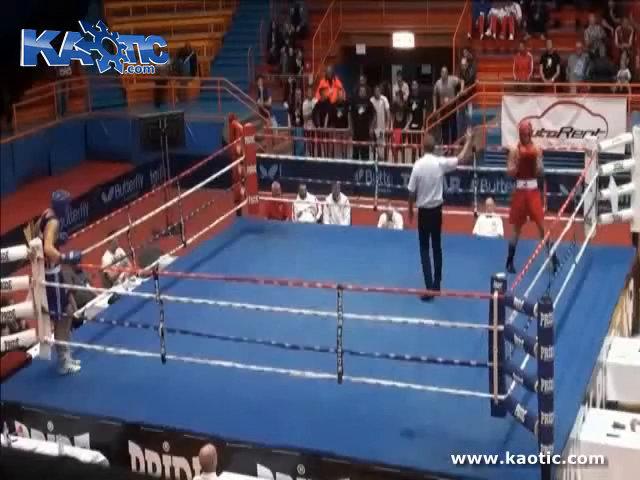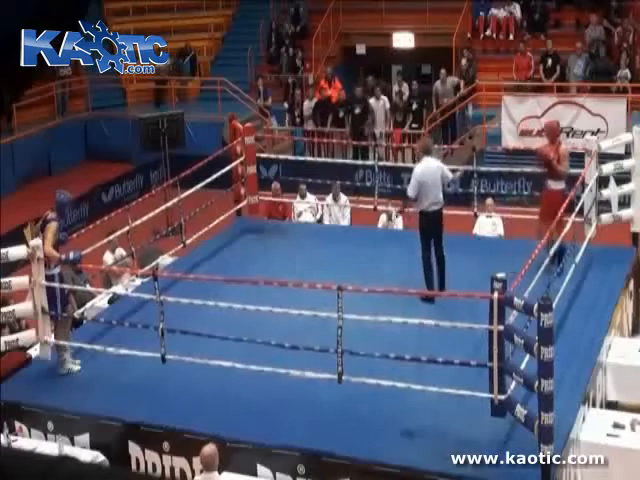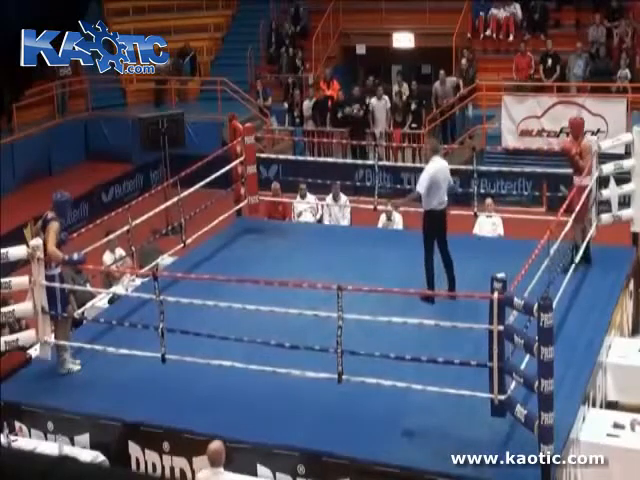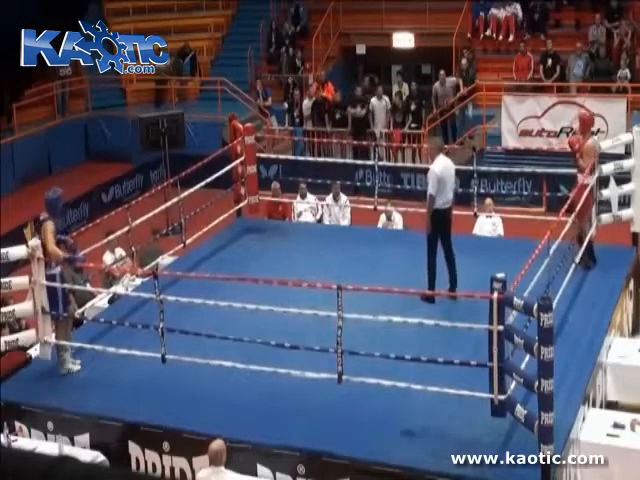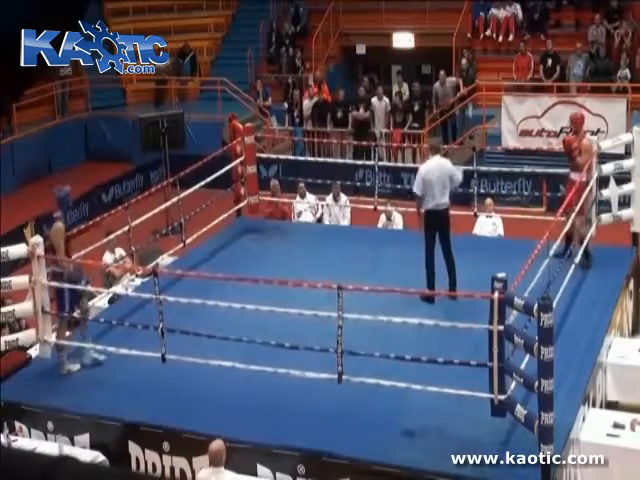
dt=0.5s
person 1, frame 1
left shoulder: (47, 215)
right shoulder: (53, 222)
left elbow: (37, 228)
right elbow: (48, 248)
right wrist: (66, 257)
left hip: (53, 271)
right hip: (51, 273)
left knee: (68, 311)
right knee: (60, 318)
left ankle: (66, 355)
right ankle: (63, 362)
person 1, frame 2
left shoulder: (49, 216)
right shoulder: (53, 223)
left elbow: (38, 231)
right elbow: (47, 250)
right wrist: (66, 258)
left hip: (53, 272)
right hip: (51, 274)
left knee: (68, 311)
right knee: (60, 318)
left ankle: (66, 355)
right ankle: (63, 363)
person 1, frame 3
left shoulder: (48, 217)
right shoulder: (55, 223)
left elbow: (37, 229)
right elbow: (51, 250)
right wrist: (69, 259)
left hip: (53, 272)
right hip: (52, 274)
left knee: (67, 313)
right knee: (60, 318)
left ankle: (66, 356)
right ankle: (63, 363)
person 1, frame 4
left shoulder: (45, 219)
right shoulder: (48, 224)
right elbow: (52, 249)
left wrist: (67, 242)
right wrist: (70, 257)
left hip: (55, 272)
right hip: (53, 274)
left knee: (69, 311)
right knee: (61, 319)
left ankle: (67, 356)
right ankle: (63, 363)
person 1, frame 5
left shoulder: (60, 221)
right shoulder: (59, 226)
right elbow: (61, 258)
left wrist: (75, 271)
right wrist: (72, 275)
left hip: (67, 271)
right hip: (63, 274)
left knee: (84, 307)
right knee: (65, 318)
left ankle: (88, 353)
right ankle: (64, 363)
person 2, frame 1
left shoulder: (418, 165)
right shoulder: (440, 162)
left elbow: (412, 192)
right elbow: (461, 159)
left wrist: (410, 209)
right wrist: (468, 140)
left hip: (423, 211)
right hip: (436, 209)
left knee: (424, 249)
right knee: (437, 247)
left ankle: (429, 288)
right ankle: (436, 284)
person 2, frame 2
left shoulder: (419, 169)
right shoulder: (438, 164)
left elbow: (411, 195)
right elbow: (449, 178)
left wrist: (402, 208)
left hip: (426, 214)
right hip: (438, 211)
left knee: (426, 253)
right knee: (439, 249)
left ankle: (430, 292)
right ankle: (442, 285)
person 2, frame 3
left shoulder: (430, 169)
right shoulder: (444, 165)
left elbow: (418, 192)
left wrist: (401, 202)
left hip: (431, 213)
right hip: (442, 211)
left knee: (429, 253)
right knee: (444, 250)
left ankle: (430, 292)
right ankle: (452, 288)
person 2, frame 4
left shoulder: (435, 168)
right shoulder: (450, 163)
left elbow: (432, 196)
left wrist: (428, 219)
left hip: (437, 212)
right hip: (447, 211)
left knee: (432, 252)
right knee: (448, 249)
left ankle: (431, 292)
right ankle: (453, 288)
person 2, frame 5
left shoulder: (424, 168)
right shoulder: (447, 164)
left elbow: (418, 195)
right elbow: (457, 182)
left wrist: (419, 213)
right wrist: (459, 172)
left hip: (430, 213)
right hip: (444, 211)
left knee: (430, 253)
right knee: (447, 250)
left ankle: (430, 292)
right ankle: (453, 289)
person 3, frame 1
left shoulder: (537, 150)
right shoulder: (514, 150)
left elbow: (540, 172)
right elbow: (510, 172)
left wrist: (535, 160)
right wrist: (518, 161)
left hip: (533, 190)
right hip: (520, 191)
left knee: (542, 225)
right knee: (516, 228)
left ankle: (553, 259)
right ankle: (510, 262)
person 3, frame 2
left shoulder: (562, 150)
right shoulder: (547, 147)
left elbow: (564, 172)
left wrist: (553, 162)
right wrist: (543, 160)
left hip: (558, 190)
right hip: (548, 189)
left knee: (557, 226)
right knee: (544, 226)
left ankle: (559, 261)
right ankle: (559, 254)
person 3, frame 3
left shoulder: (585, 144)
right shoulder: (575, 142)
left elbow: (587, 167)
left wrist: (575, 156)
right wrist: (571, 155)
left hip: (583, 186)
right hip: (578, 184)
left knee: (578, 220)
right knee: (583, 220)
left ankle: (574, 258)
right ankle: (585, 255)
person 3, frame 4
left shoulder: (589, 144)
right shoulder: (583, 140)
left elbow: (585, 168)
left wrist: (576, 153)
right wrist: (576, 149)
left hip: (586, 184)
right hip: (581, 183)
left knee: (583, 221)
right knee: (577, 218)
left ankle: (591, 258)
right ankle: (582, 251)
person 3, frame 5
left shoulder: (585, 142)
right shoulder: (574, 138)
left elbow: (583, 165)
left wrist: (574, 151)
right wrist: (569, 150)
left hip: (581, 182)
right hip: (572, 179)
left knee: (578, 219)
left ankle: (586, 255)
right ankle: (567, 249)
